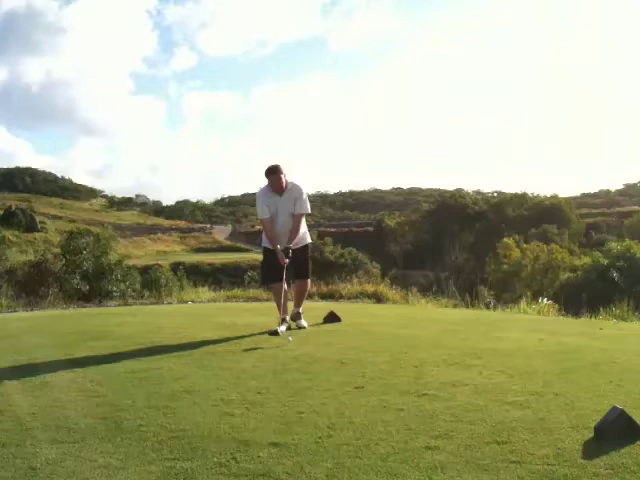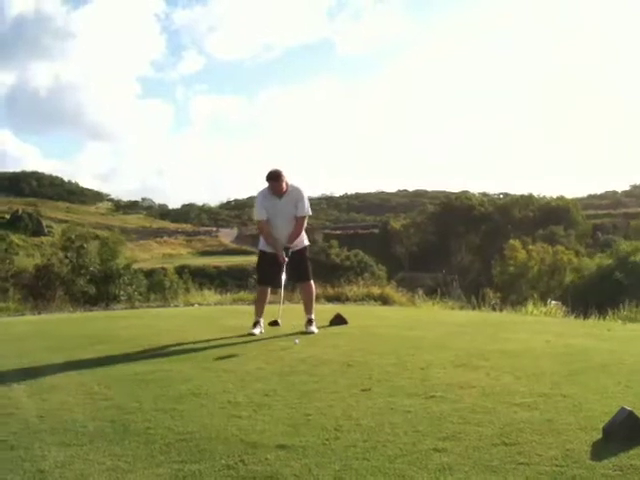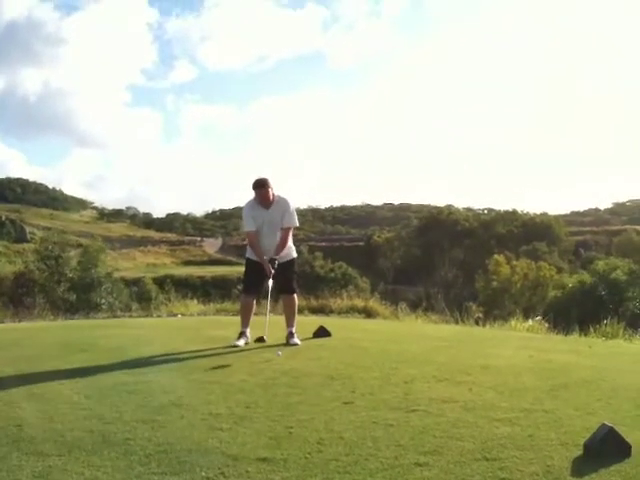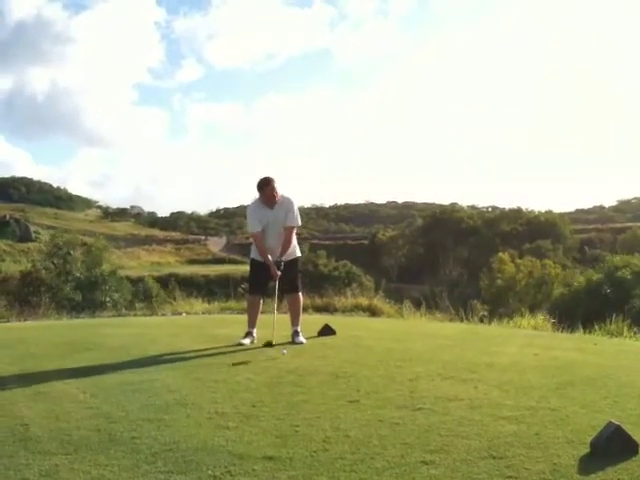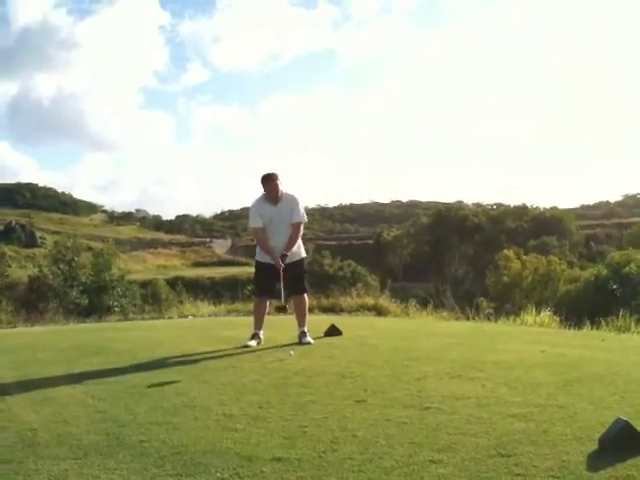
dt=1s
person 1, frame 1
left shoulder: (298, 191)
right shoulder: (262, 195)
left elbow: (298, 221)
right elbow: (266, 225)
left wrist: (289, 245)
right wrist: (278, 250)
left hip: (298, 241)
right hip: (272, 244)
left knee: (303, 279)
right knee: (276, 281)
left ankle: (297, 311)
right ankle: (284, 318)
person 1, frame 2
left shoulder: (298, 194)
right shoulder: (261, 198)
left elbow: (301, 222)
right elbow: (262, 228)
left wrist: (288, 245)
right wrist: (277, 250)
left hip: (297, 245)
right hip: (269, 248)
left knee: (306, 280)
right knee: (263, 284)
left ankle: (310, 319)
right ankle: (258, 322)
person 1, frame 3
left shoulder: (285, 205)
right shoulder: (248, 208)
left elbow: (286, 234)
right elbow: (252, 238)
left wrist: (275, 257)
right wrist: (264, 262)
left hip: (284, 256)
right hip: (256, 257)
left knee: (289, 293)
right knee: (248, 294)
left ankle: (291, 332)
right ankle: (244, 333)
person 1, frame 4
left shoulder: (288, 203)
right shoulder: (253, 209)
left elbow: (290, 233)
right elbow: (257, 239)
left wrist: (281, 258)
right wrist: (270, 264)
left hip: (288, 255)
right hip: (261, 257)
left knee: (294, 292)
right knee: (254, 293)
left ankle: (296, 331)
right ankle: (251, 332)
person 1, frame 5
left shoulder: (293, 201)
right shoulder: (256, 206)
left elbow: (297, 230)
right elbow: (259, 236)
left wrist: (285, 253)
right wrist: (274, 257)
left hip: (293, 256)
right hip: (266, 258)
left knee: (300, 293)
right knee: (261, 296)
left ankle: (303, 331)
right ankle: (257, 333)
